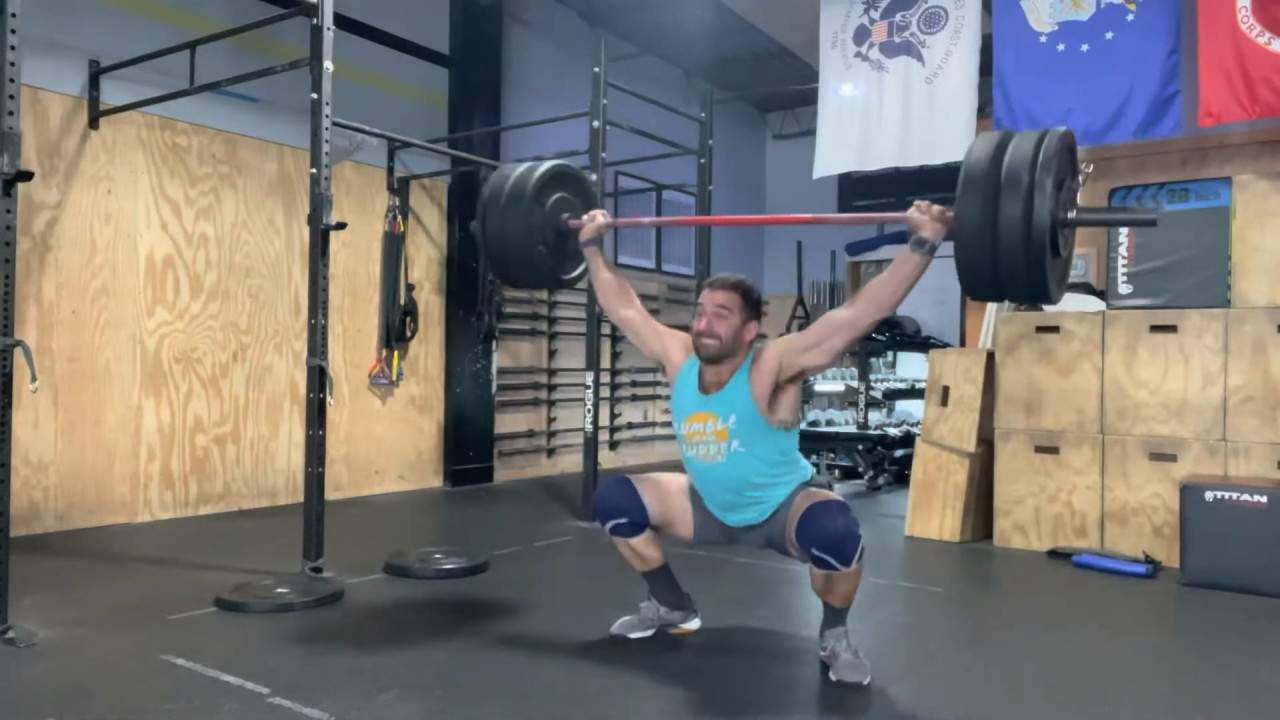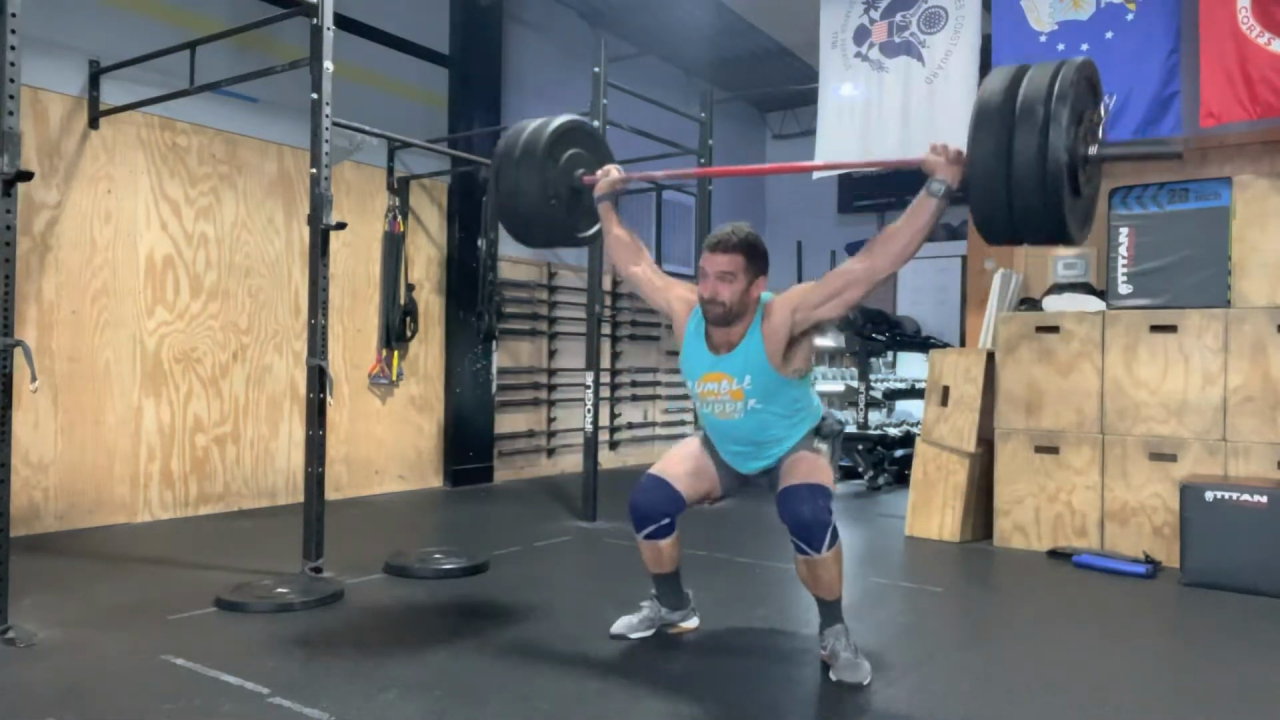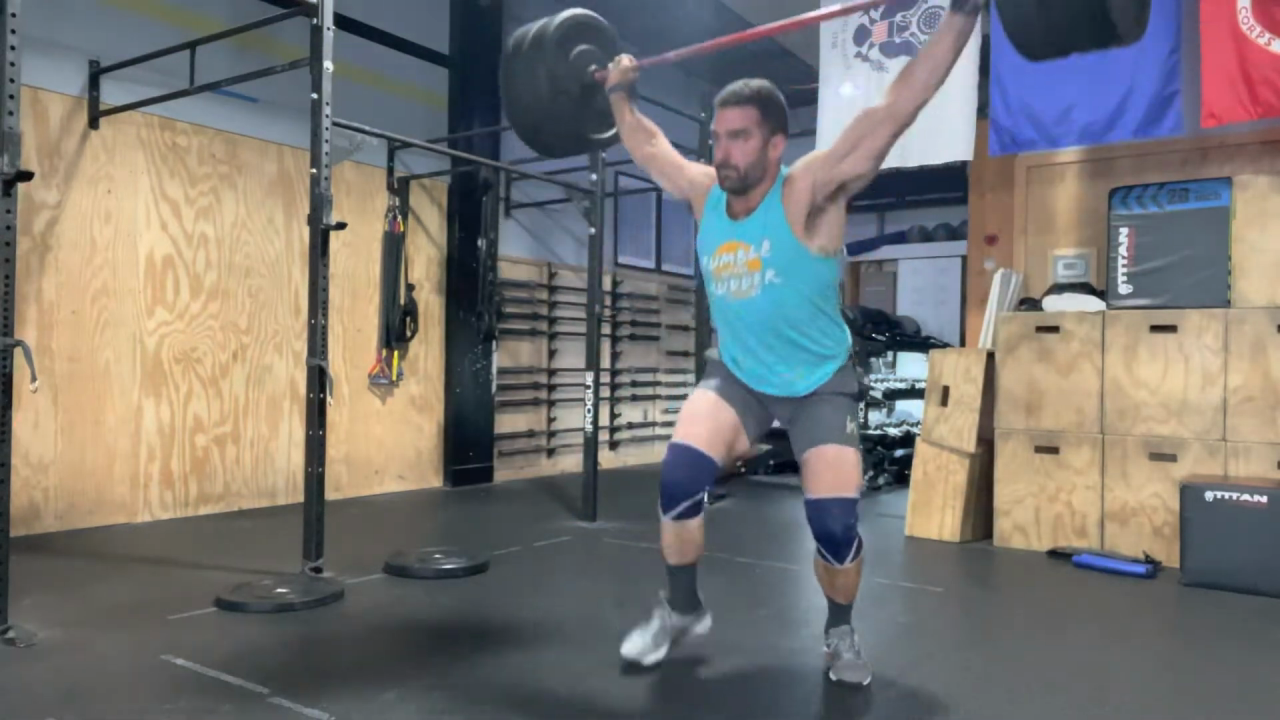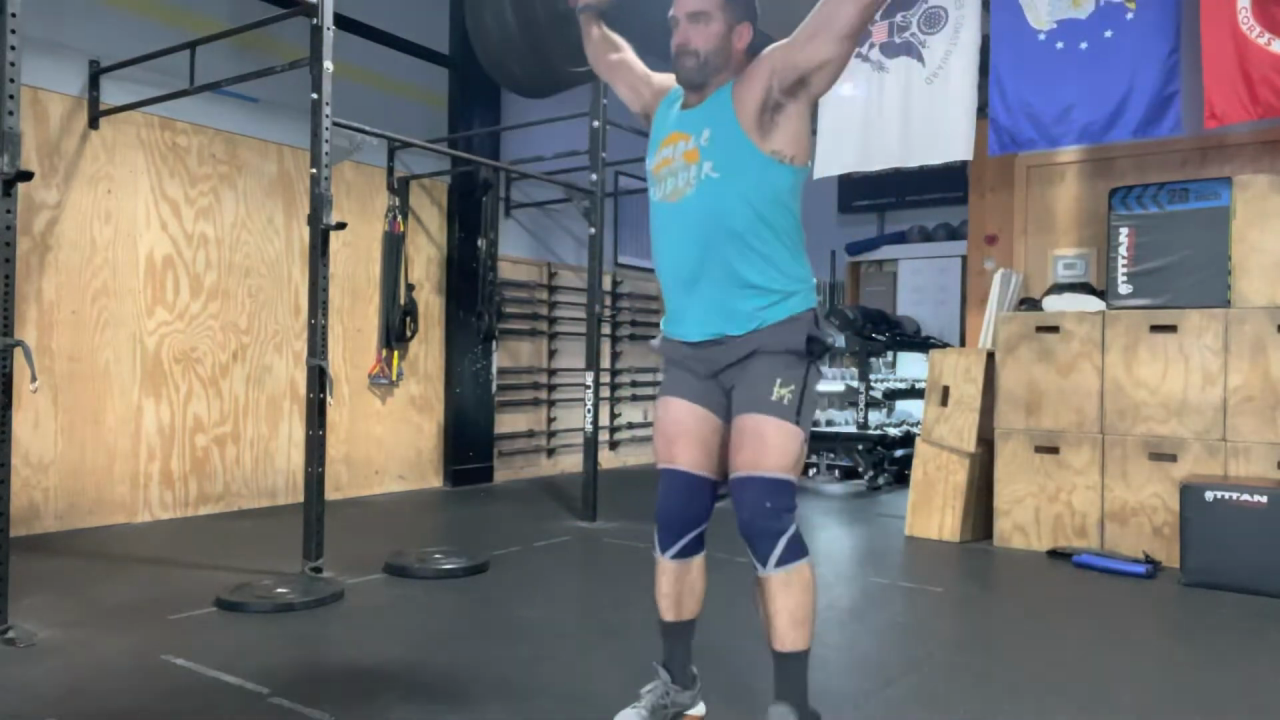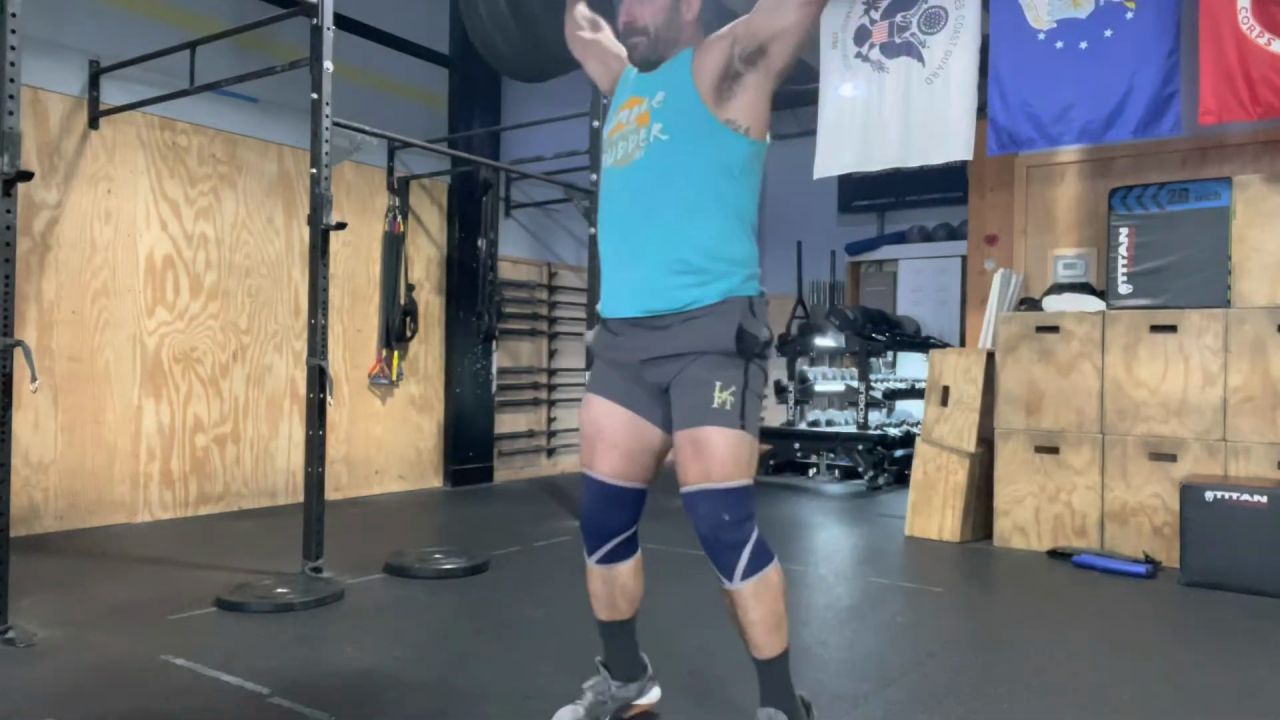
dt=0.5s
person 1, frame 1
left shoulder: (771, 370)
right shoulder: (679, 359)
left elbow: (860, 313)
right elbow: (624, 307)
left wrist: (924, 243)
right wrist: (592, 245)
left hip: (785, 507)
right hip: (712, 507)
left knee: (837, 532)
right knee: (614, 499)
left ankle: (834, 635)
right ankle: (671, 605)
person 1, frame 2
left shoulder: (783, 322)
right shoulder: (685, 313)
left elbow: (871, 265)
right elbow: (634, 263)
left wrist: (939, 186)
right wrist: (605, 201)
left hip: (793, 445)
right hip: (721, 447)
left knee: (806, 514)
right knee: (649, 501)
left ankle: (833, 632)
right ankle: (670, 604)
person 1, frame 3
left shoulder: (809, 191)
right shoulder: (705, 190)
left elbow: (896, 112)
right elbow: (646, 145)
right wrist: (621, 91)
left hip: (819, 382)
right hip: (736, 376)
left knee: (833, 519)
right knee: (682, 476)
left ankle: (840, 633)
right ankle: (680, 609)
person 1, frame 4
left shoulder: (769, 90)
right shoulder: (662, 101)
right elbow: (610, 59)
left hip: (773, 337)
right hip: (689, 346)
left knee: (762, 511)
right knee: (678, 516)
person 1, frame 5
left shoulder: (728, 61)
right shoulder: (627, 78)
left hip: (708, 326)
right hip: (623, 333)
left knee: (721, 520)
right knee: (604, 519)
